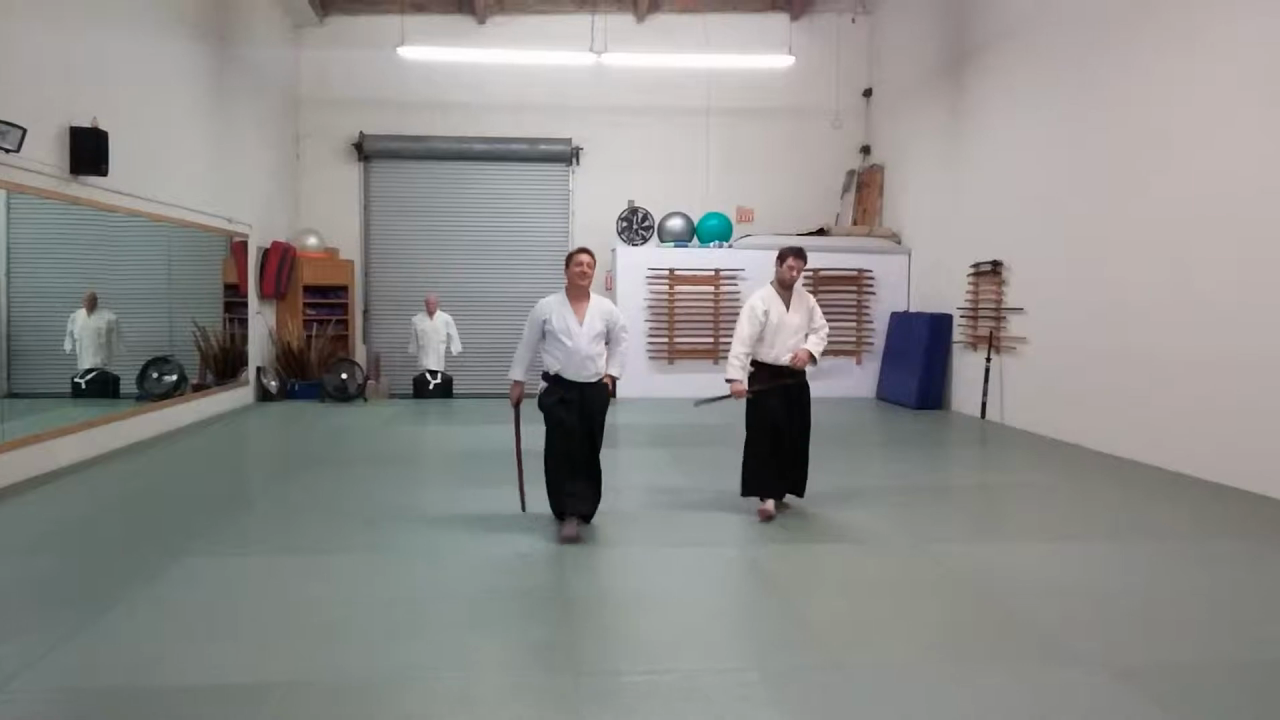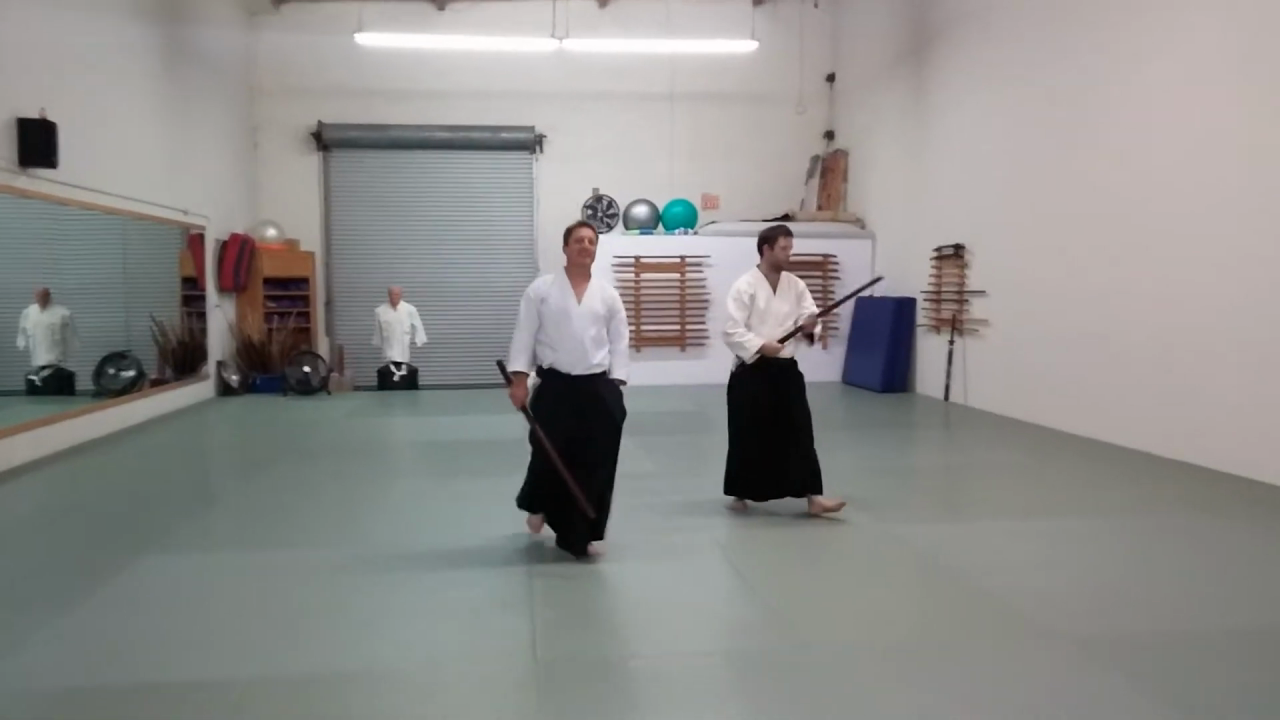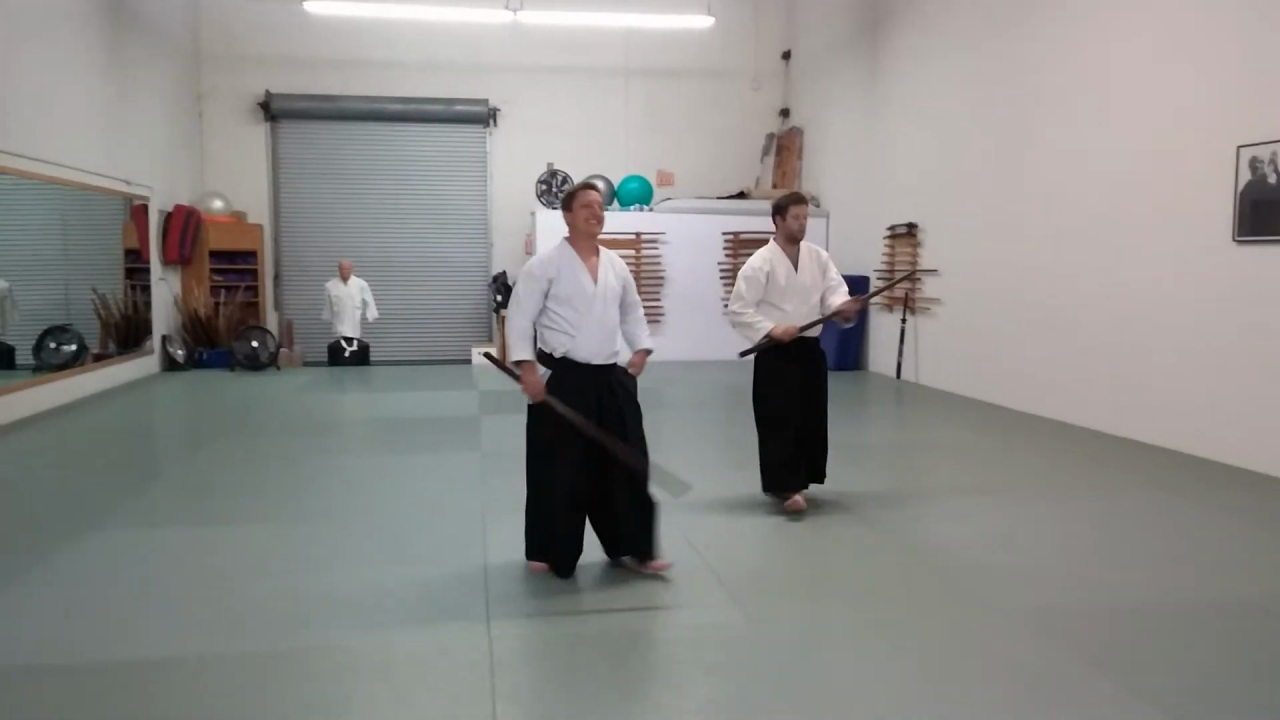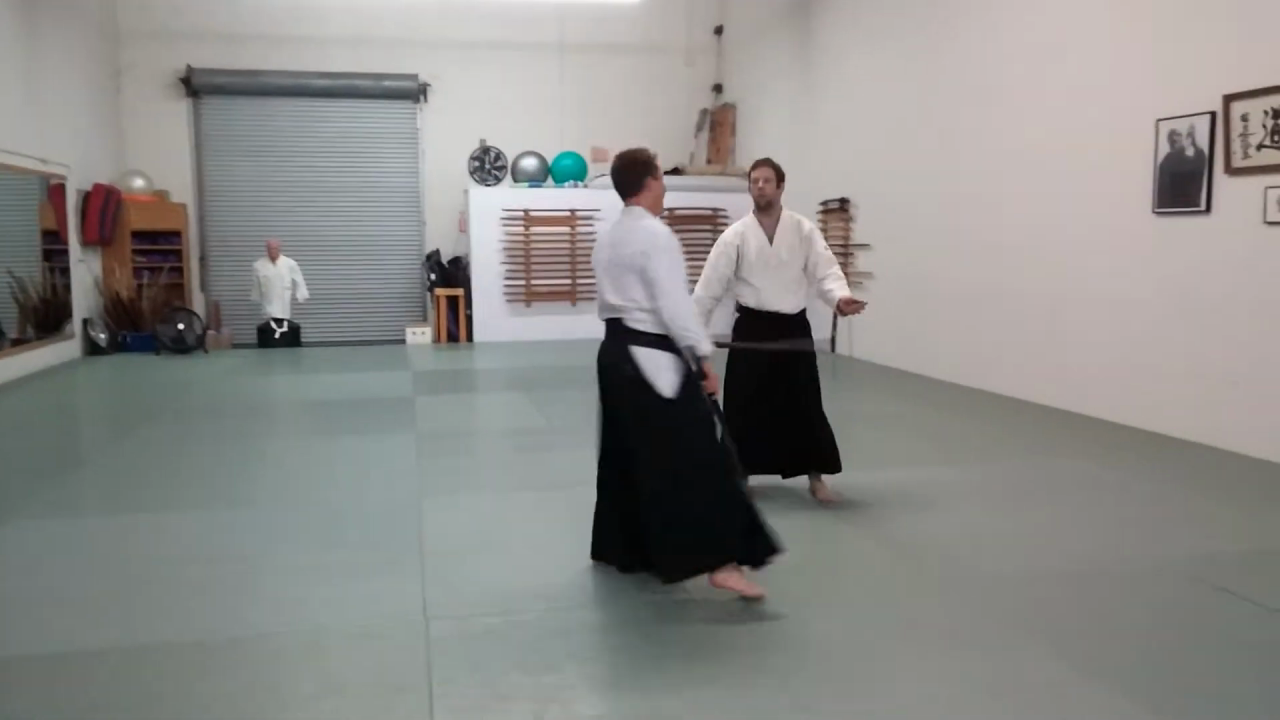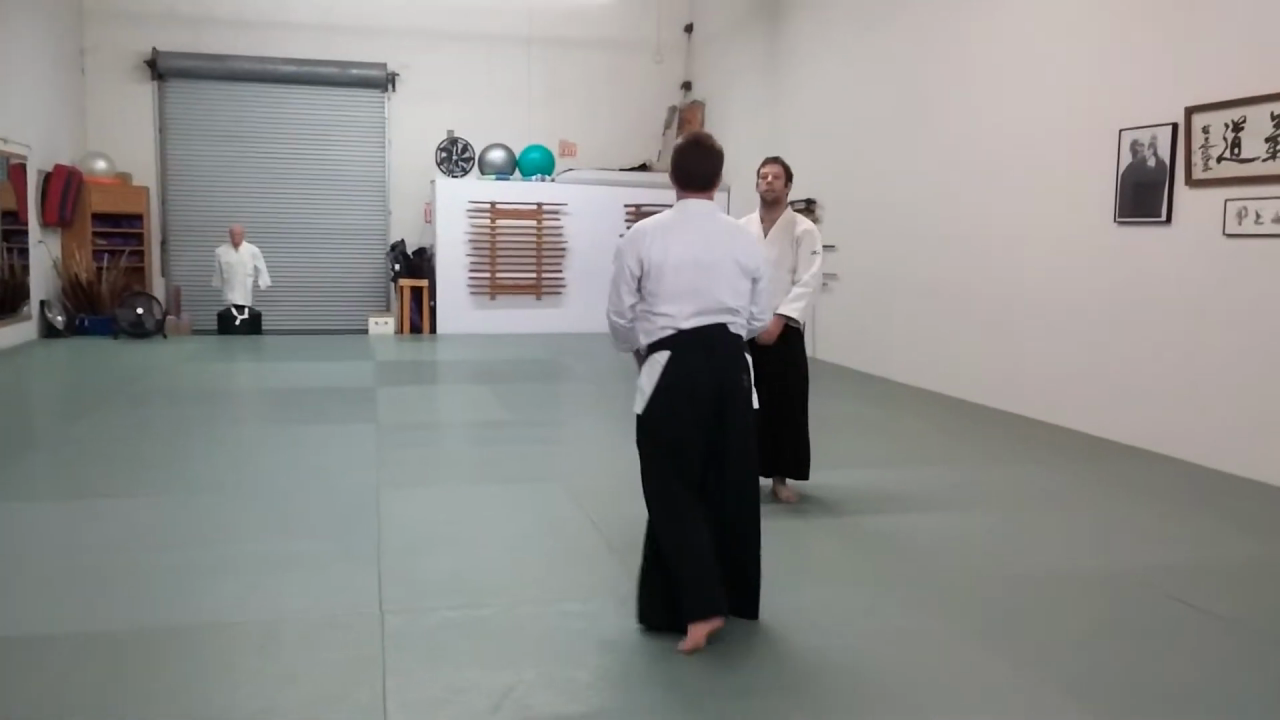
dt=0.7s
person 1, frame 1
left shoulder: (606, 308)
right shoulder: (546, 307)
left elbow: (619, 342)
right elbow: (528, 345)
left wrist: (610, 375)
right wrist: (518, 381)
left hip: (593, 391)
right hip: (559, 390)
left knee: (588, 452)
right knee: (562, 452)
left ankle: (578, 509)
right ankle: (571, 514)
person 1, frame 2
left shoulder: (607, 294)
right shoulder: (541, 289)
left elbow: (619, 340)
right elbow: (524, 335)
left wrist: (616, 382)
right wrist: (519, 378)
left hip: (597, 388)
right hip: (555, 386)
left knee: (595, 464)
right knee: (549, 458)
left ankle: (581, 536)
right ankle: (539, 506)
person 1, frame 3
left shoulder: (616, 265)
right shoulder: (545, 264)
left elbow: (631, 313)
right elbow: (519, 319)
left wrist: (640, 350)
right wrist: (527, 367)
left hip: (608, 378)
right hip: (561, 379)
left knee: (625, 462)
right knee: (557, 471)
left ankle: (634, 549)
right ankle: (547, 551)
person 1, frame 4
left shoulder: (610, 237)
right shoulder: (655, 235)
right elbow: (674, 306)
right wrist: (703, 359)
left hip: (618, 354)
right hip: (652, 359)
left knee: (630, 460)
right knee: (695, 457)
left ankle: (618, 547)
right ankle: (716, 561)
person 1, frame 5
left shoulder: (644, 235)
right shoulder: (745, 239)
left elbow: (620, 315)
right elbow: (756, 316)
left wrist: (642, 348)
left hip: (672, 370)
right hip: (729, 366)
left knee: (675, 493)
right knee: (729, 486)
left ankle: (699, 607)
right ankle: (728, 595)
person 2, frame 1
left shoulder: (807, 300)
right shoulder: (759, 301)
left elbow: (820, 331)
right elbow: (741, 343)
left wrist: (808, 351)
right wrist: (735, 378)
left hip: (795, 378)
right hip: (765, 378)
left knee: (794, 439)
right knee: (765, 437)
left ankle: (777, 491)
right ankle: (767, 497)
person 2, frame 2
left shoulder: (795, 286)
right shoulder: (744, 286)
left elbow: (811, 318)
right elbow: (732, 331)
left wrist: (810, 328)
right wrist: (760, 346)
left hip: (786, 371)
right hip: (752, 373)
left knee: (798, 432)
right knee: (749, 436)
left ankle: (813, 497)
right ankle: (741, 493)
person 2, frame 3
left shoulder: (819, 257)
right shoulder: (760, 263)
left elbow: (833, 292)
right elbow: (738, 310)
left wrist: (843, 307)
right wrist: (770, 329)
left hip: (810, 350)
right hip: (776, 353)
left knee: (810, 421)
right knee: (782, 421)
left ankle: (779, 480)
right ankle: (790, 489)
person 2, frame 4
left shoulder: (804, 229)
right shoulder: (736, 234)
left elbow: (825, 271)
right elbow: (711, 282)
left wrist: (840, 297)
left hip: (794, 328)
right hip: (752, 328)
left knee: (804, 403)
right knee: (746, 404)
left ankle: (816, 475)
right ankle: (743, 472)
person 2, frame 5
left shoulder: (803, 230)
right shoulder: (741, 229)
left elbow: (807, 283)
left wrist: (778, 320)
left hip: (783, 332)
left knee: (786, 406)
left ankle: (779, 478)
